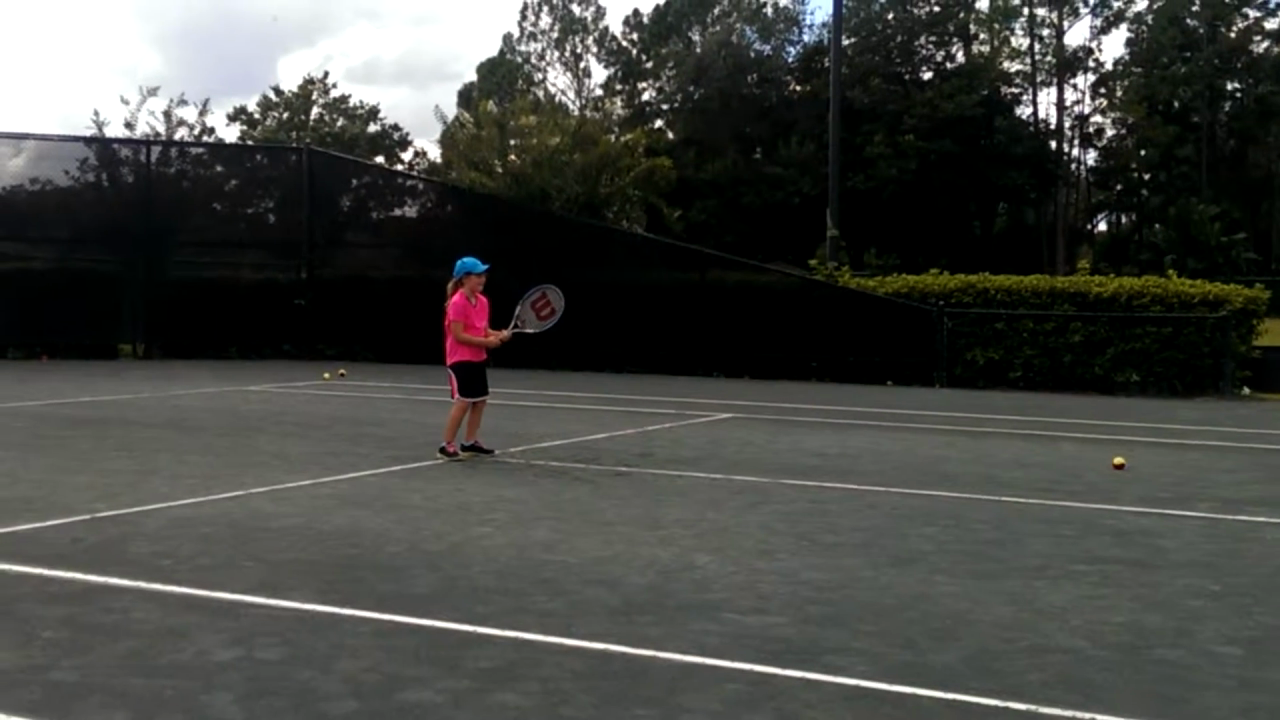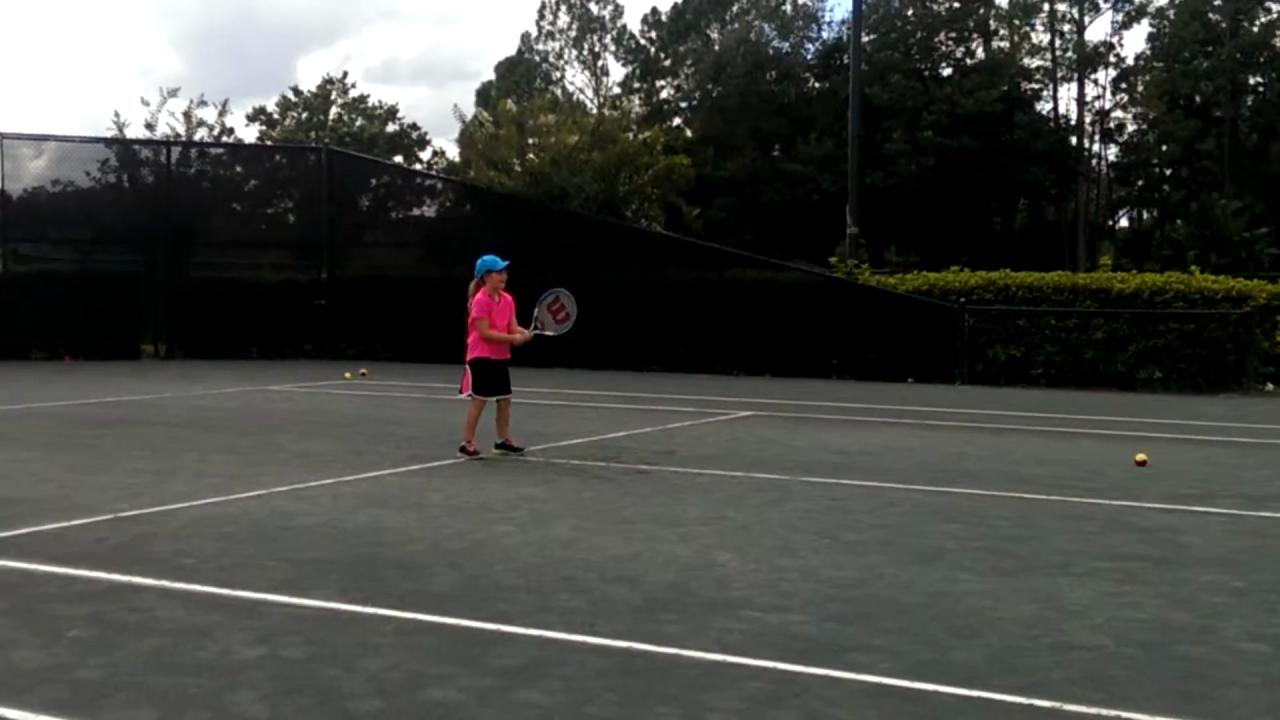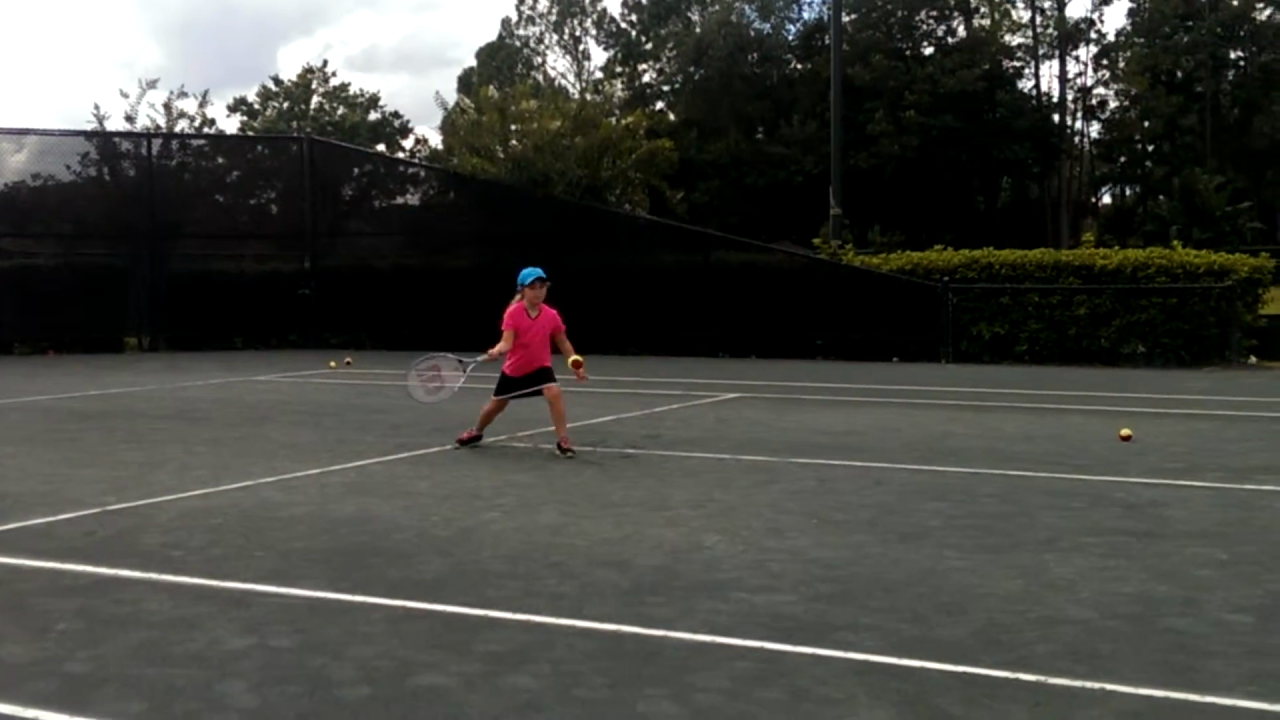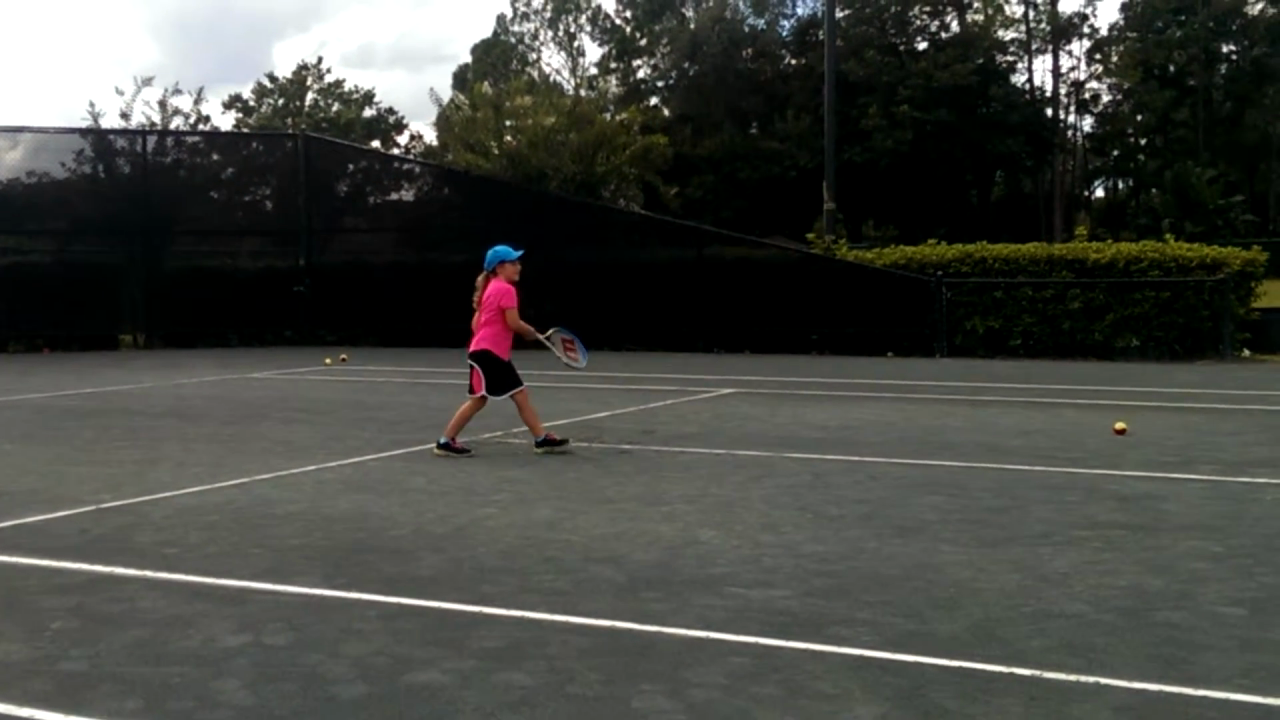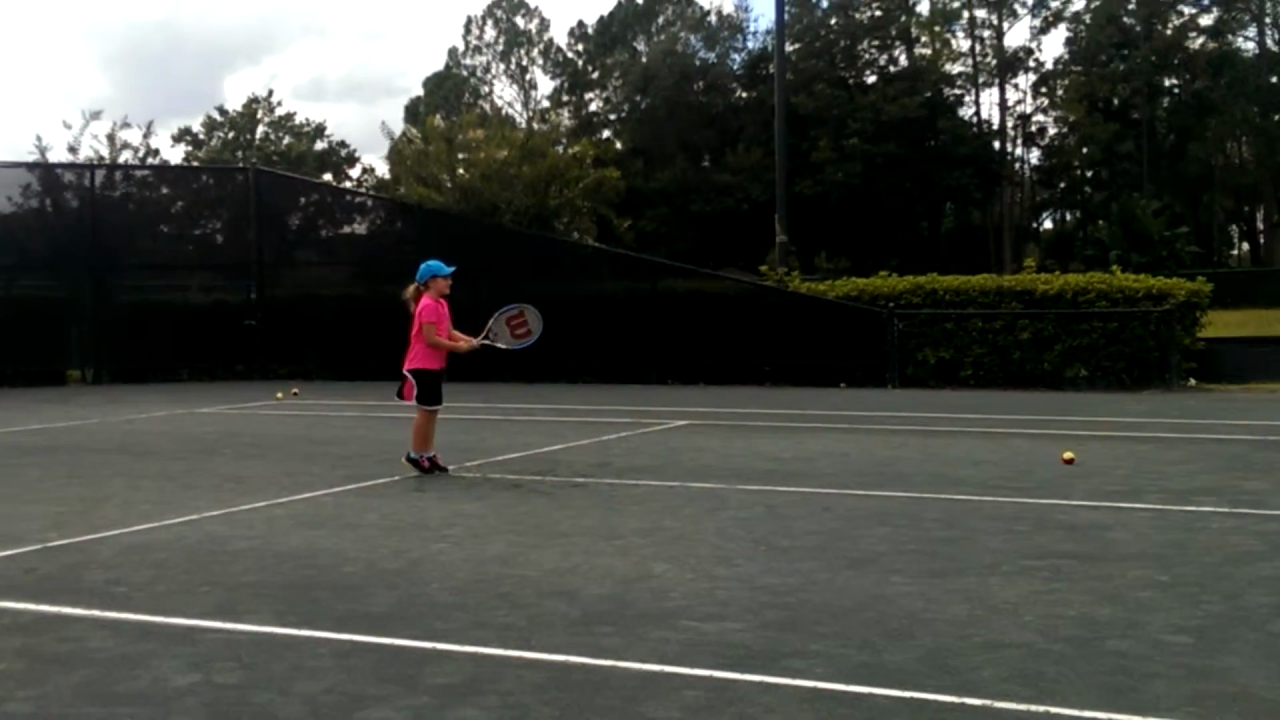
dt=1s
person 1, frame 1
left shoulder: (482, 301)
right shoulder: (458, 302)
right elbow: (458, 335)
left wrist: (498, 335)
right wrist: (486, 342)
left hip: (478, 359)
right hip: (461, 360)
left knee: (480, 401)
right knee: (463, 402)
left ankle: (470, 442)
right ankle: (447, 444)
person 1, frame 2
left shoulder: (507, 299)
right shoulder: (480, 300)
left elbow: (513, 327)
right elbow: (484, 332)
left wrist: (523, 333)
right wrist: (512, 338)
left hip: (501, 357)
right hip: (481, 357)
left knee: (505, 399)
right knee: (478, 401)
left ankle: (503, 440)
right ankle: (467, 444)
person 1, frame 3
left shoulder: (553, 316)
right shoulder: (513, 313)
left elbow: (563, 342)
right elbow: (507, 342)
left wrist: (577, 366)
right wrist: (497, 351)
left hip: (540, 367)
right hip: (514, 369)
left knee: (554, 394)
right knee: (496, 406)
left ankle: (563, 440)
right ankle: (476, 432)
person 1, frame 4
left shoulder: (491, 289)
right shoulder: (506, 289)
left elbow: (475, 324)
right elbow: (513, 323)
right wrist: (531, 333)
left hip: (495, 353)
right hip: (487, 352)
left knee: (520, 395)
right knee: (479, 399)
left ankle: (542, 438)
right ankle: (445, 441)
person 1, frame 5
left shoulder: (441, 303)
right shoulder: (428, 306)
left elbow: (448, 331)
right elbow: (430, 338)
left wrist: (467, 340)
right wrist: (459, 347)
left hip: (433, 367)
right hip: (421, 366)
left knee: (431, 410)
right knee: (426, 409)
left ankle: (428, 455)
right ankle: (414, 455)
